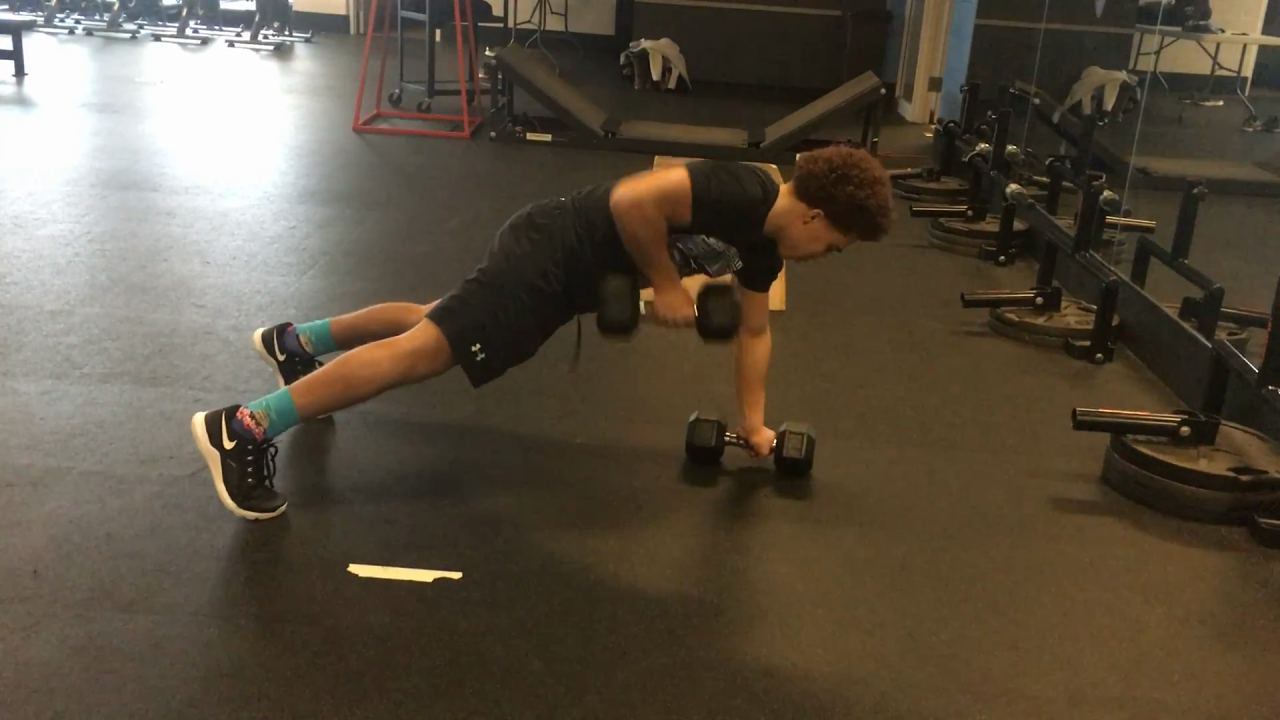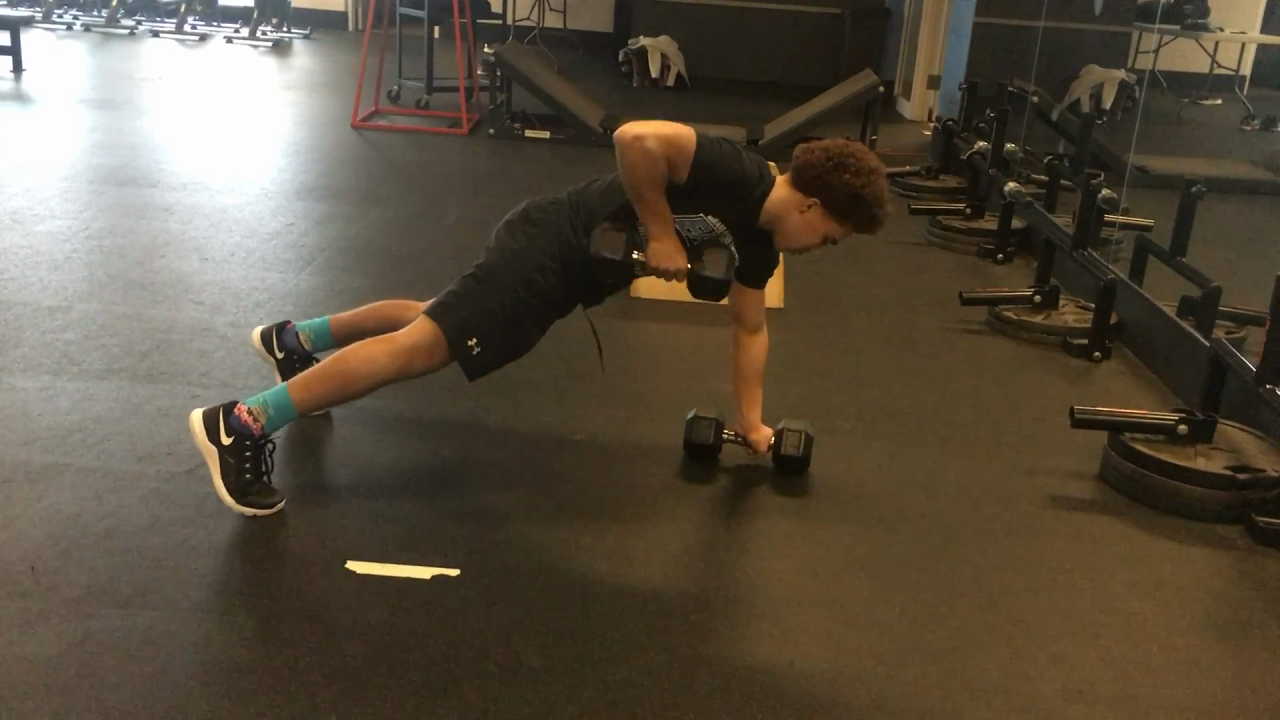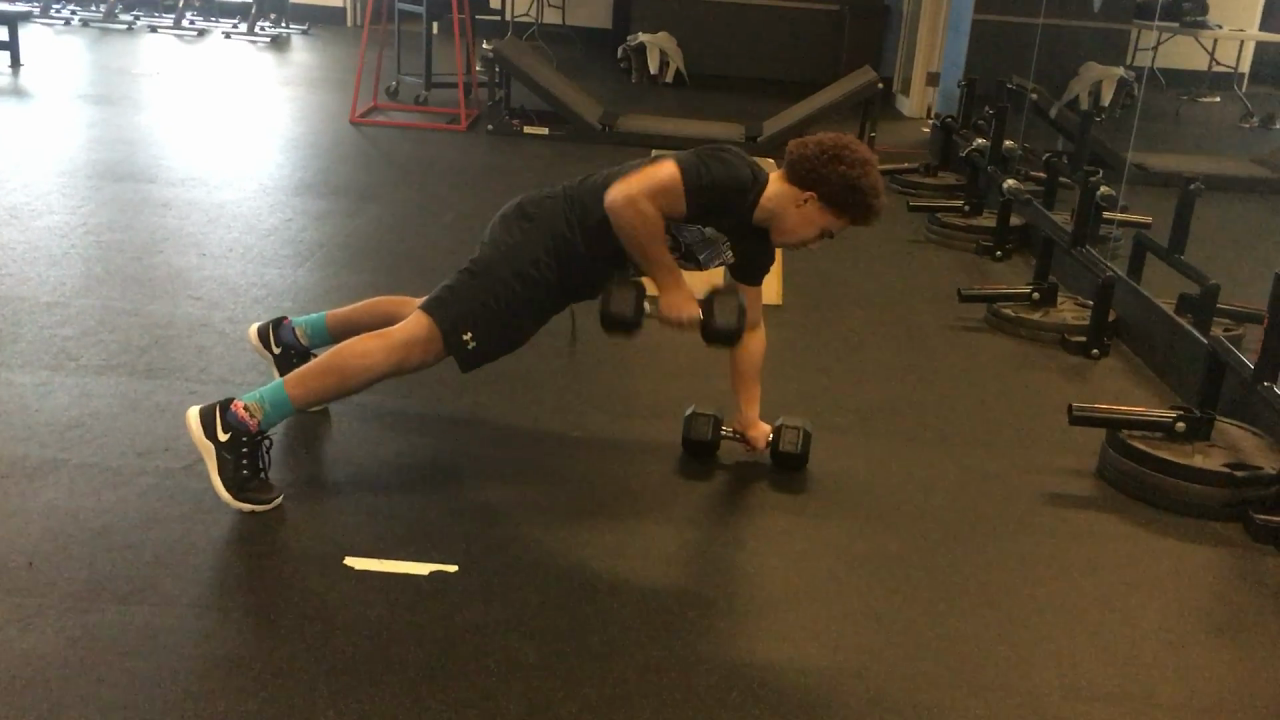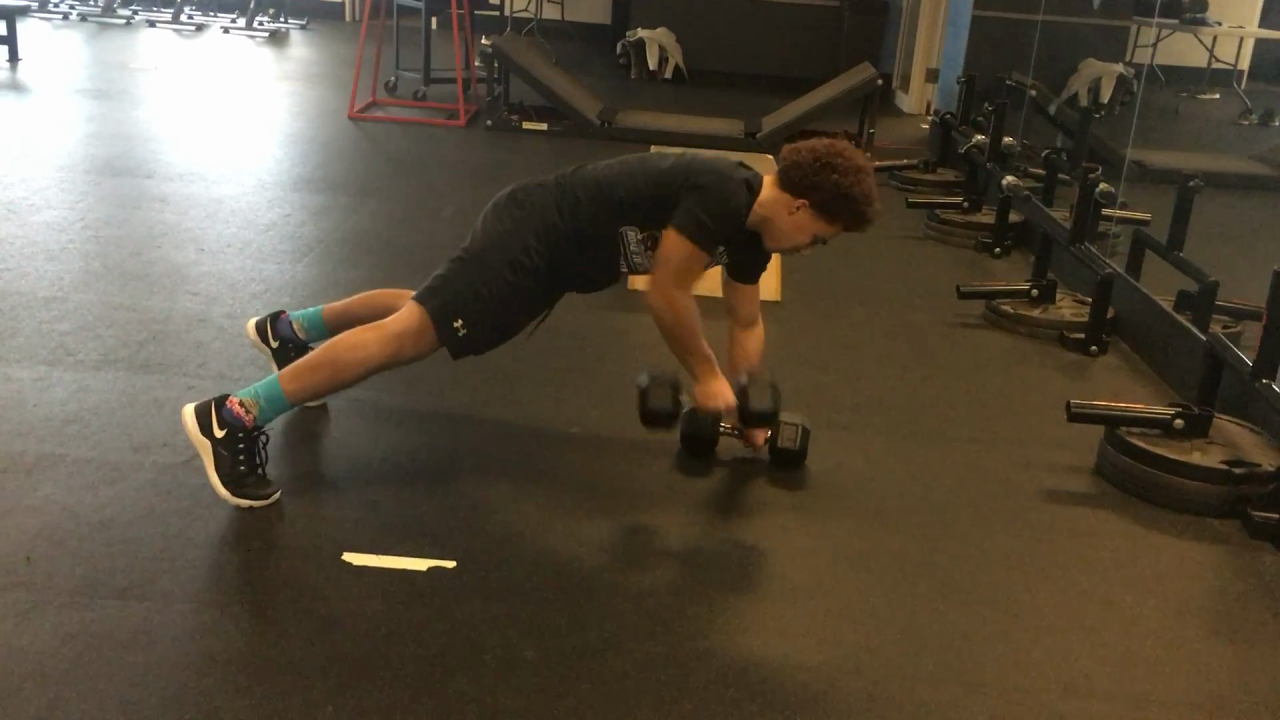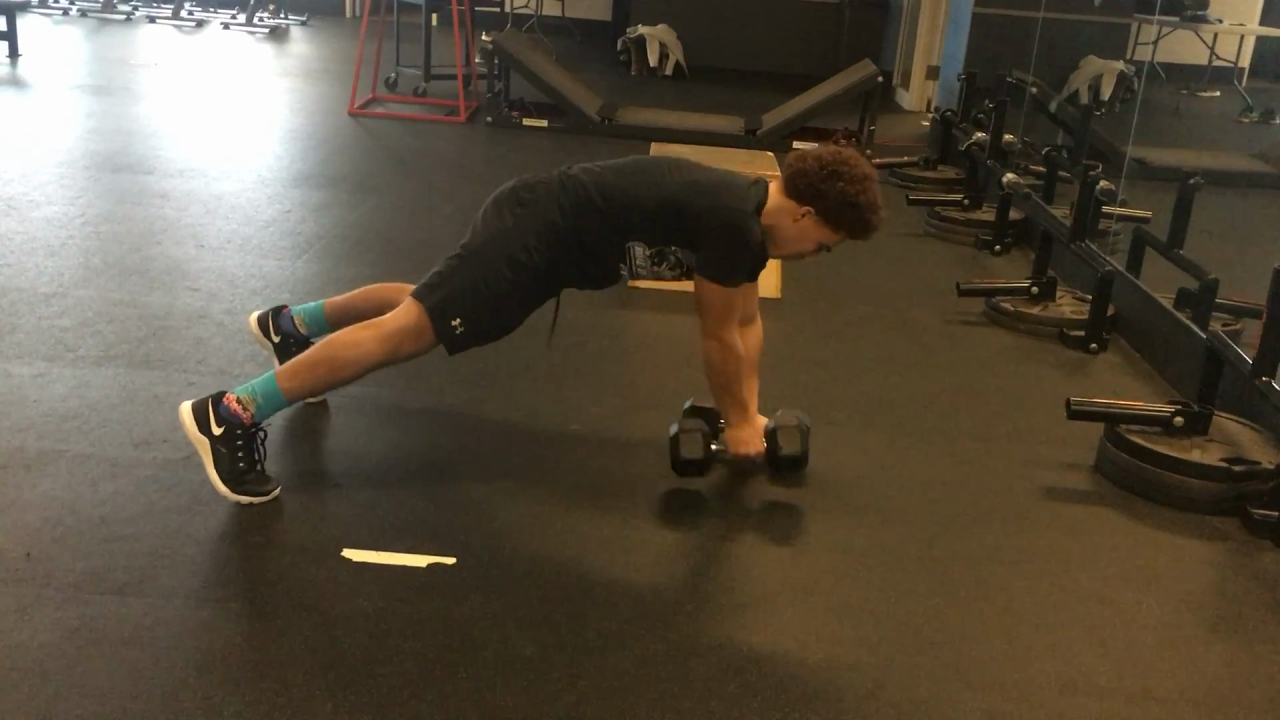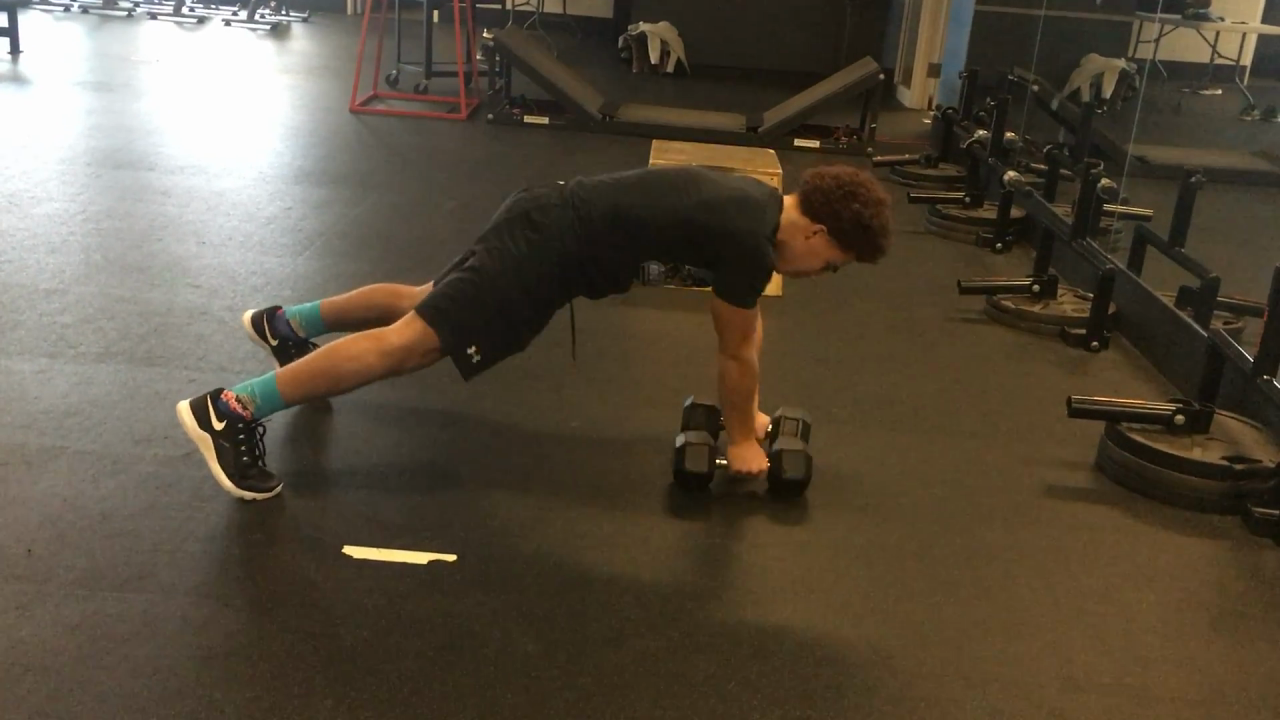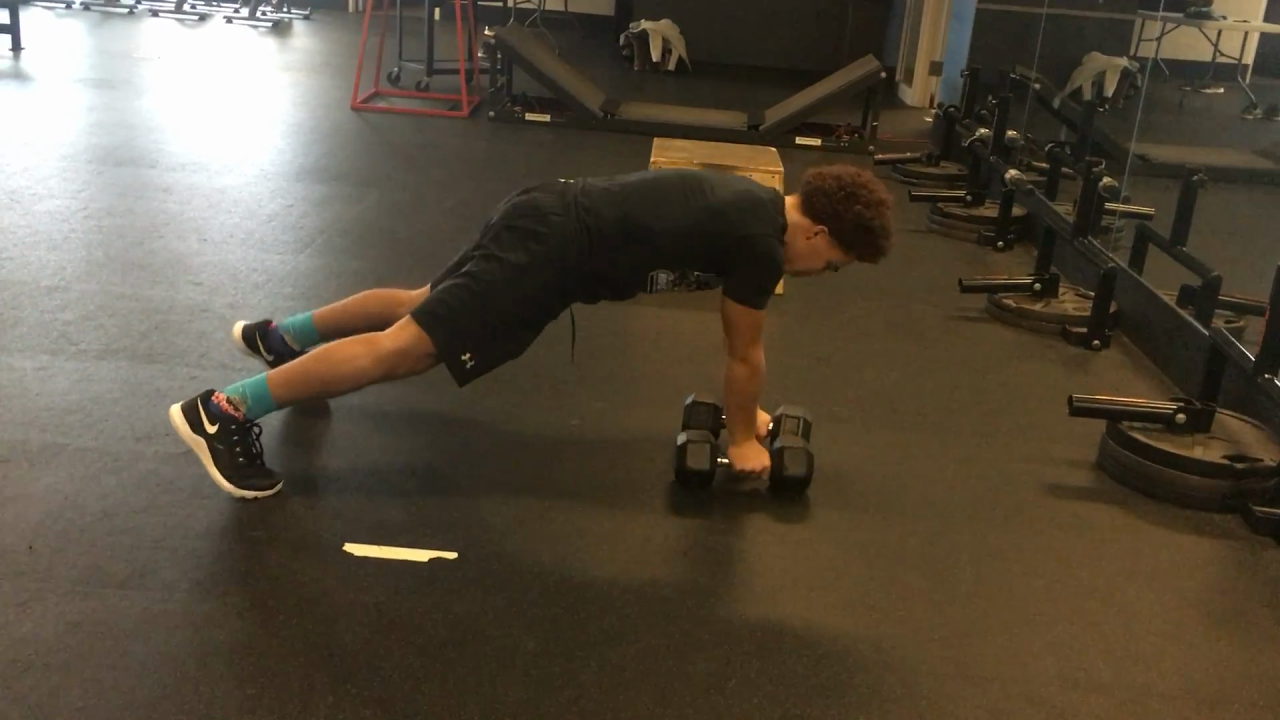
dt=0.2s
person 1, frame 1
left shoulder: (762, 241)
right shoulder: (741, 191)
left elbow: (753, 331)
right elbow: (628, 198)
left wrist: (753, 424)
right wrist: (665, 284)
left hip: (570, 275)
right hip: (553, 251)
left knee: (434, 317)
right knee: (425, 350)
left ankle: (293, 341)
right ankle: (242, 428)
person 1, frame 2
left shoulder: (759, 235)
right shoulder: (734, 172)
left elbow: (750, 327)
right elbow: (634, 138)
left wrist: (750, 421)
right wrist: (661, 233)
left hip: (569, 271)
right hip: (548, 248)
left knee: (431, 314)
right knee: (421, 346)
left ankle: (292, 338)
right ankle: (240, 426)
person 1, frame 3
left shoulder: (755, 231)
right shoulder: (728, 177)
left elbow: (748, 326)
right elbow: (623, 201)
left wrist: (748, 417)
right wrist: (670, 290)
left hip: (561, 268)
right hip: (543, 241)
left knee: (428, 309)
right knee: (419, 339)
left ankle: (291, 334)
right ankle: (236, 421)
person 1, frame 4
left shoulder: (750, 229)
right shoulder: (721, 196)
left elbow: (746, 322)
right elbow: (664, 297)
left wrist: (745, 414)
right wrist: (705, 378)
left hip: (551, 248)
right hip: (535, 230)
left knee: (424, 303)
right knee: (412, 330)
left ankle: (289, 327)
right ankle: (231, 417)
person 1, frame 5
left shoulder: (754, 216)
right shoulder: (733, 220)
left elbow: (748, 321)
right elbow: (718, 338)
left wrist: (749, 408)
right wrist: (737, 423)
left hip: (547, 229)
right hip: (537, 227)
left knee: (426, 297)
right knee: (409, 328)
left ankle: (289, 322)
right ankle: (229, 414)
person 1, frame 6
left shoulder: (759, 208)
right shoulder: (750, 241)
left elbow: (741, 337)
right elbow: (736, 353)
left wrist: (748, 412)
right wrist: (741, 438)
left hip: (550, 217)
right hip: (549, 244)
left knee: (428, 300)
right knee: (413, 341)
left ankle: (283, 322)
right ankle: (229, 410)
person 1, frame 7
left shoulder: (753, 207)
right shoulder: (762, 244)
left elbow: (737, 337)
right elbow: (745, 354)
left wrist: (748, 407)
right wrist: (742, 438)
left hip: (546, 212)
right hip: (550, 252)
left knee: (424, 303)
right knee: (407, 347)
left ankle: (275, 337)
right ankle: (223, 412)
